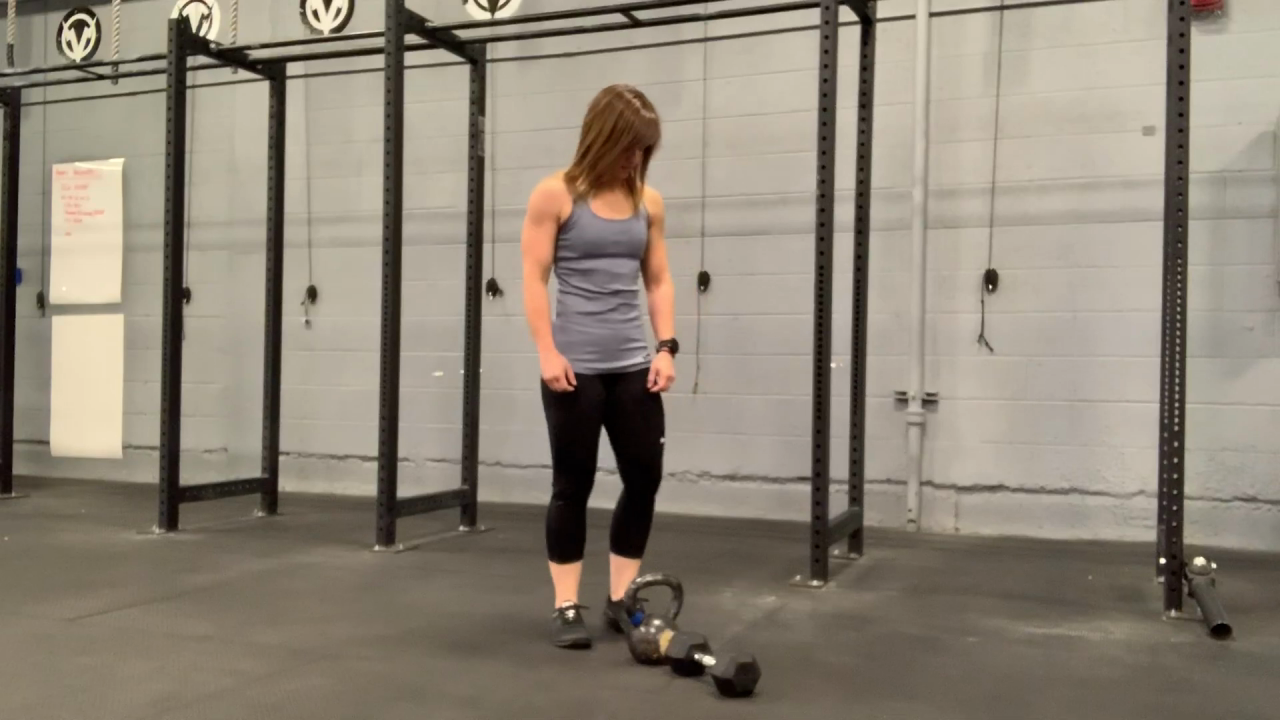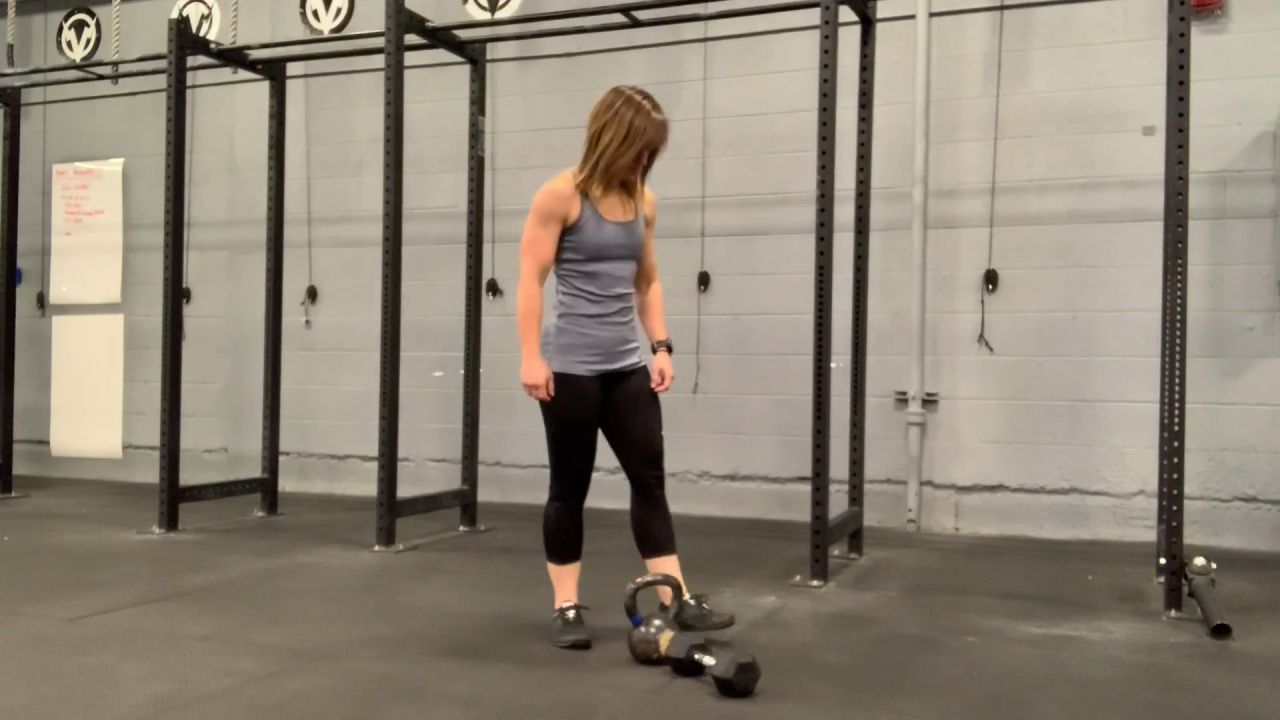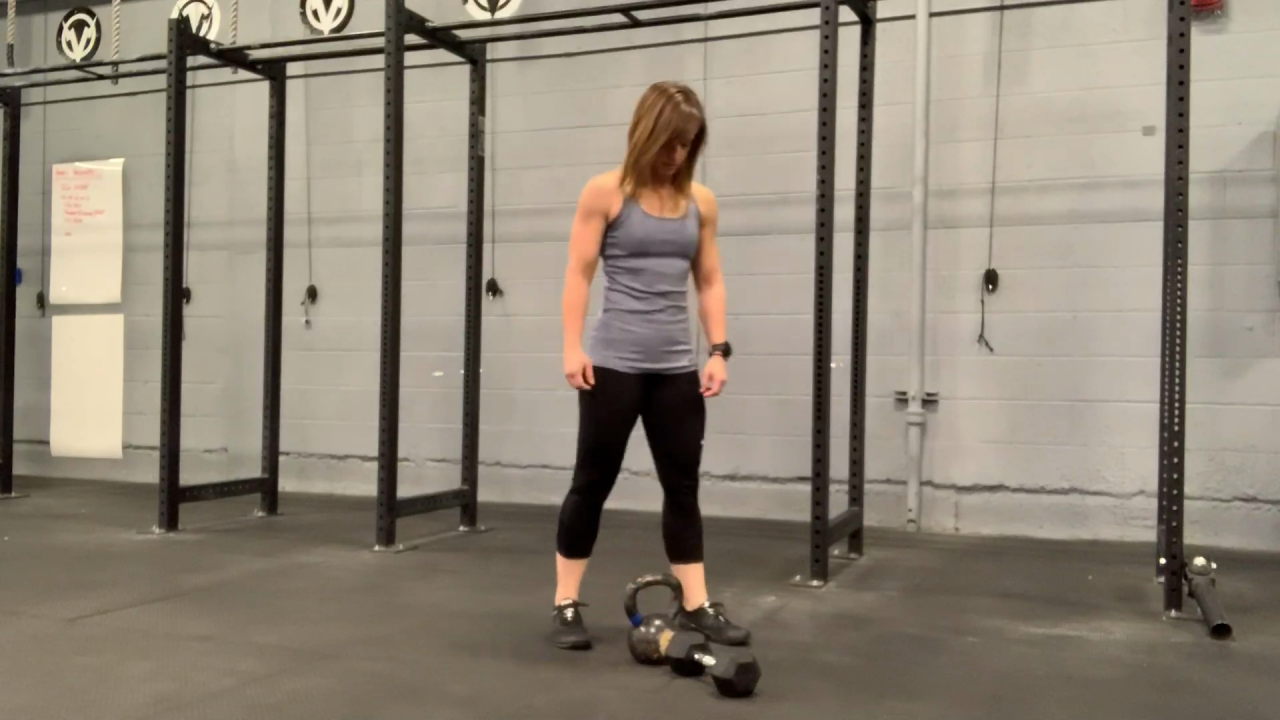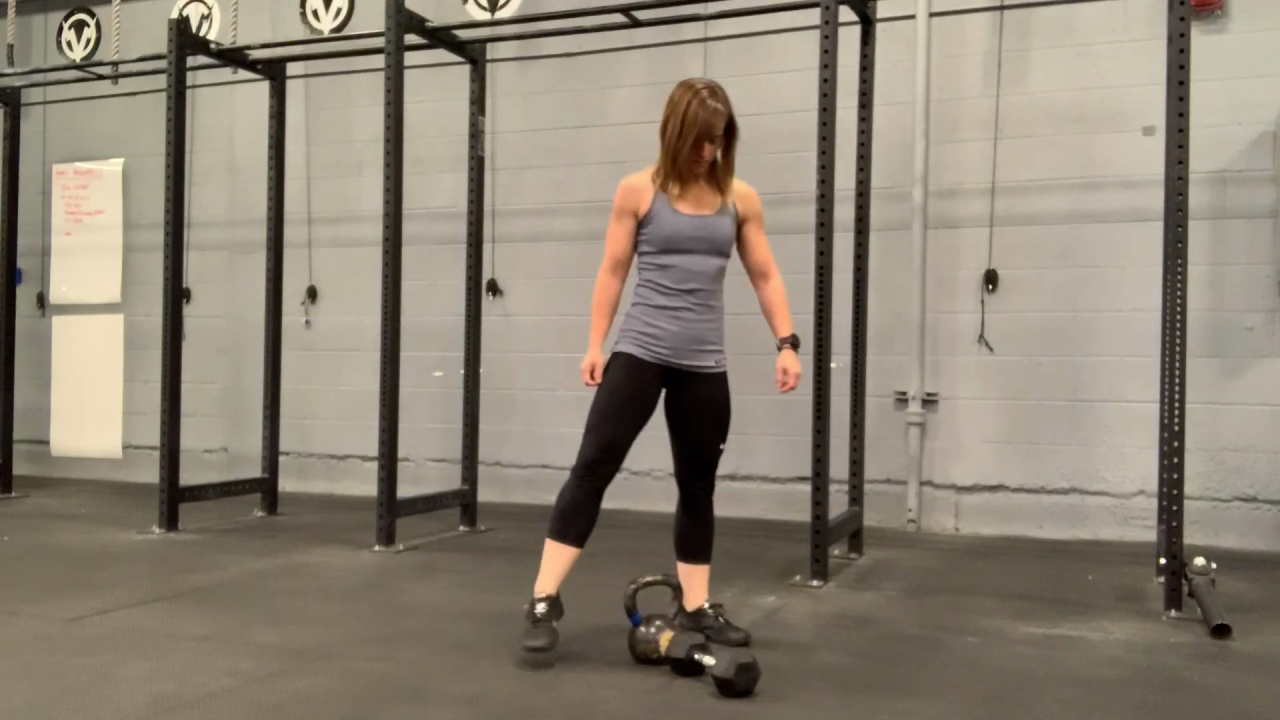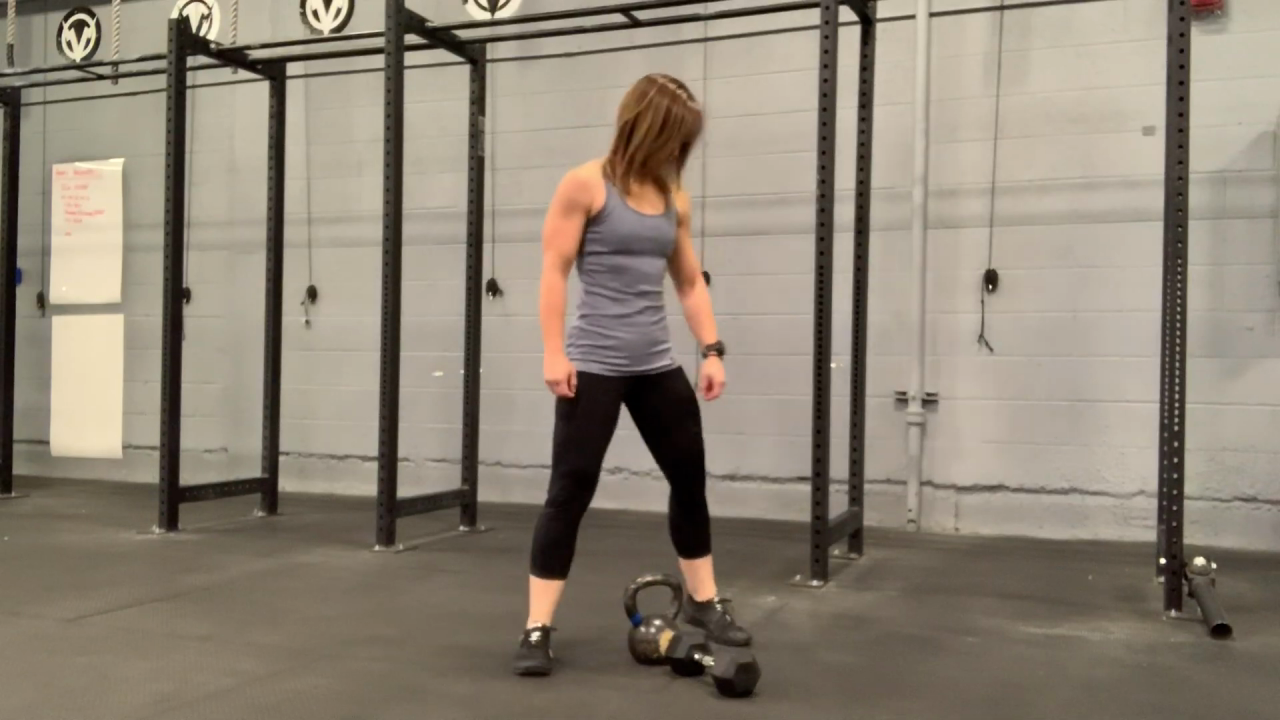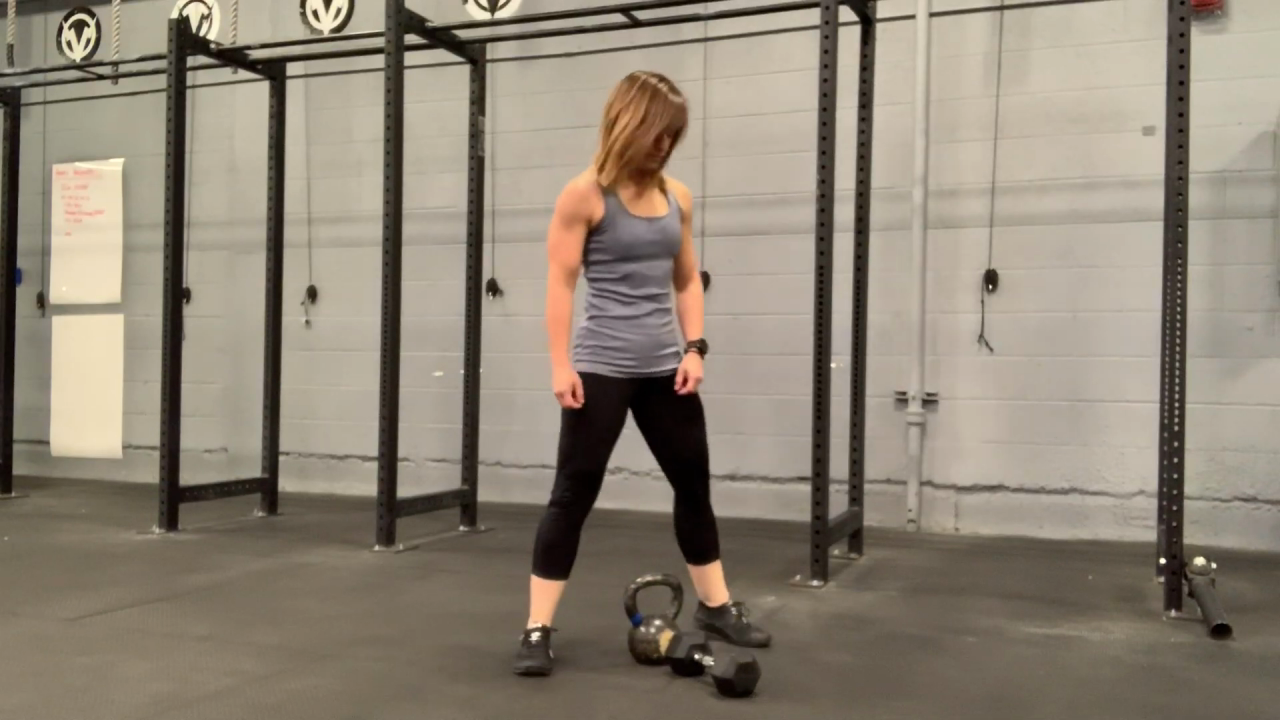
dt=0.4s
person 1, frame 1
left shoulder: (648, 200)
right shoulder: (555, 195)
left elbow: (659, 280)
right elbow: (534, 278)
left wrist: (665, 346)
right wrist: (547, 351)
left hip: (632, 364)
right hip: (575, 365)
left knee: (644, 479)
right knee: (573, 485)
left ankle: (621, 599)
right ankle: (566, 606)
person 1, frame 2
left shoulder: (642, 200)
right shoulder: (560, 195)
right elbow: (530, 279)
left wrist: (661, 347)
right wrist: (531, 356)
left hip: (626, 364)
right hip: (571, 365)
left knee: (649, 479)
right knee: (570, 486)
left ankle: (676, 599)
right ankle: (566, 607)
person 1, frame 3
left shoulder: (700, 201)
right shoulder: (606, 192)
left elbow: (710, 281)
right elbow: (578, 273)
left wrist: (718, 350)
right wrist: (572, 346)
left hip: (677, 366)
right hip: (614, 362)
left knee: (683, 485)
right knee: (593, 480)
left ankle: (697, 605)
right ankle: (566, 604)
person 1, frame 4
left shoulder: (741, 198)
right shoulder: (638, 191)
left elbow: (765, 276)
right elbow: (612, 271)
left wrist: (786, 343)
right wrist: (594, 345)
left hip: (705, 363)
right hip: (640, 350)
left knee: (698, 485)
right knee: (594, 464)
left ankle: (696, 606)
right ankle: (544, 599)
person 1, frame 5
left shoulder: (674, 199)
right shoulder: (585, 185)
left elbow: (689, 282)
right elbow: (554, 271)
left wrist: (713, 350)
right wrist: (553, 351)
left hip: (657, 364)
right hip: (594, 363)
left knee: (689, 477)
right knee: (570, 489)
left ankle: (703, 600)
right ankle: (536, 628)
person 1, frame 6
left shoulder: (677, 196)
right shoulder: (585, 194)
right elbow: (561, 283)
left wrist: (695, 348)
right wrist: (561, 364)
left hip: (662, 365)
right hip: (603, 368)
left knee: (694, 483)
right knee: (574, 493)
left ankle: (716, 606)
right ankle: (537, 628)
